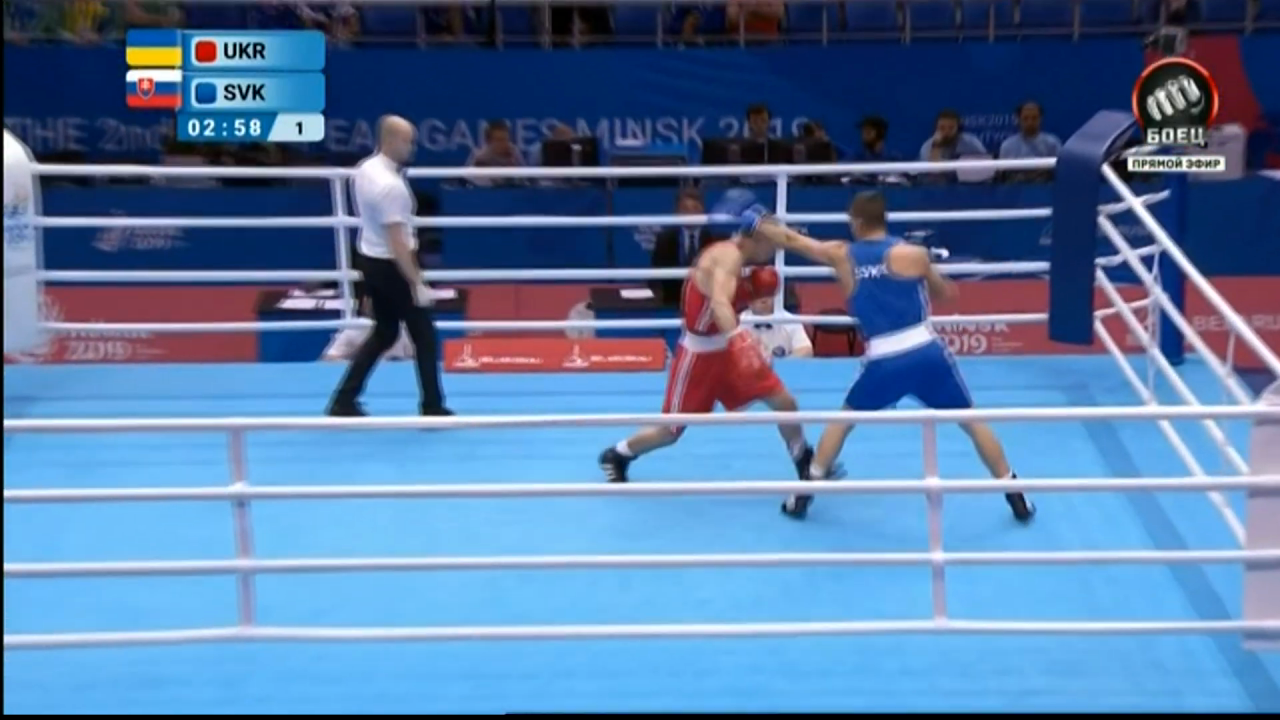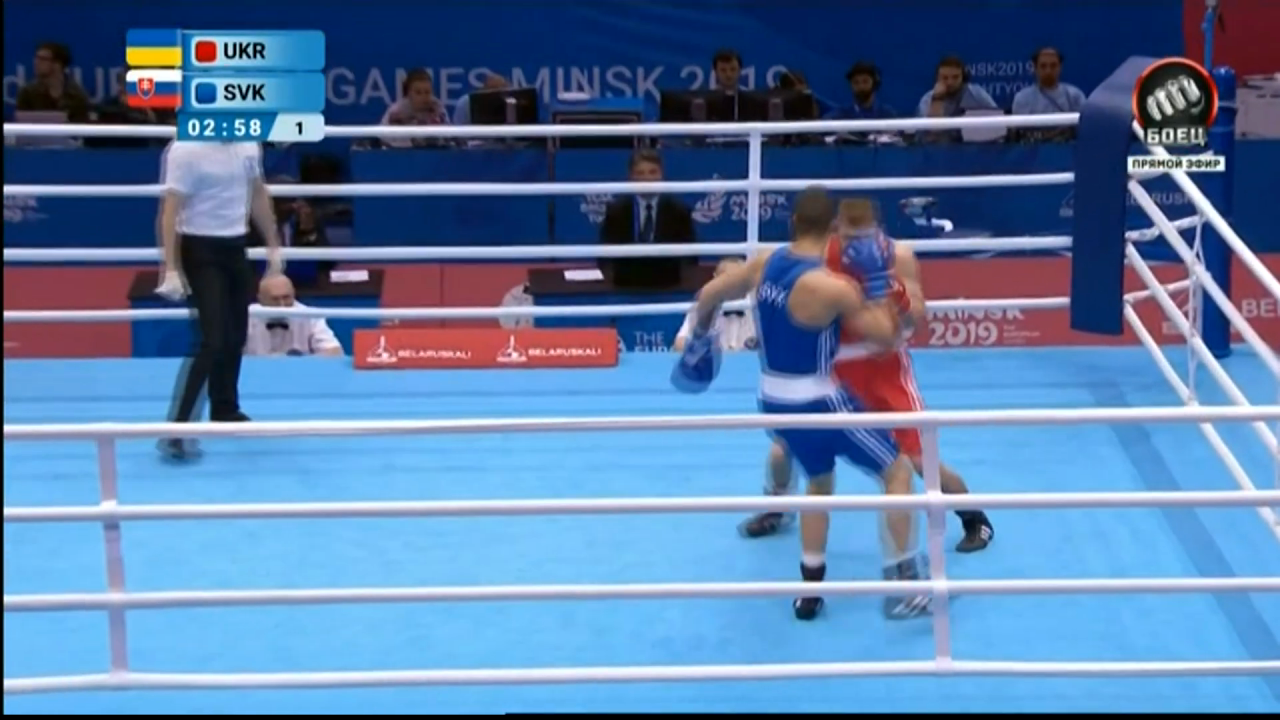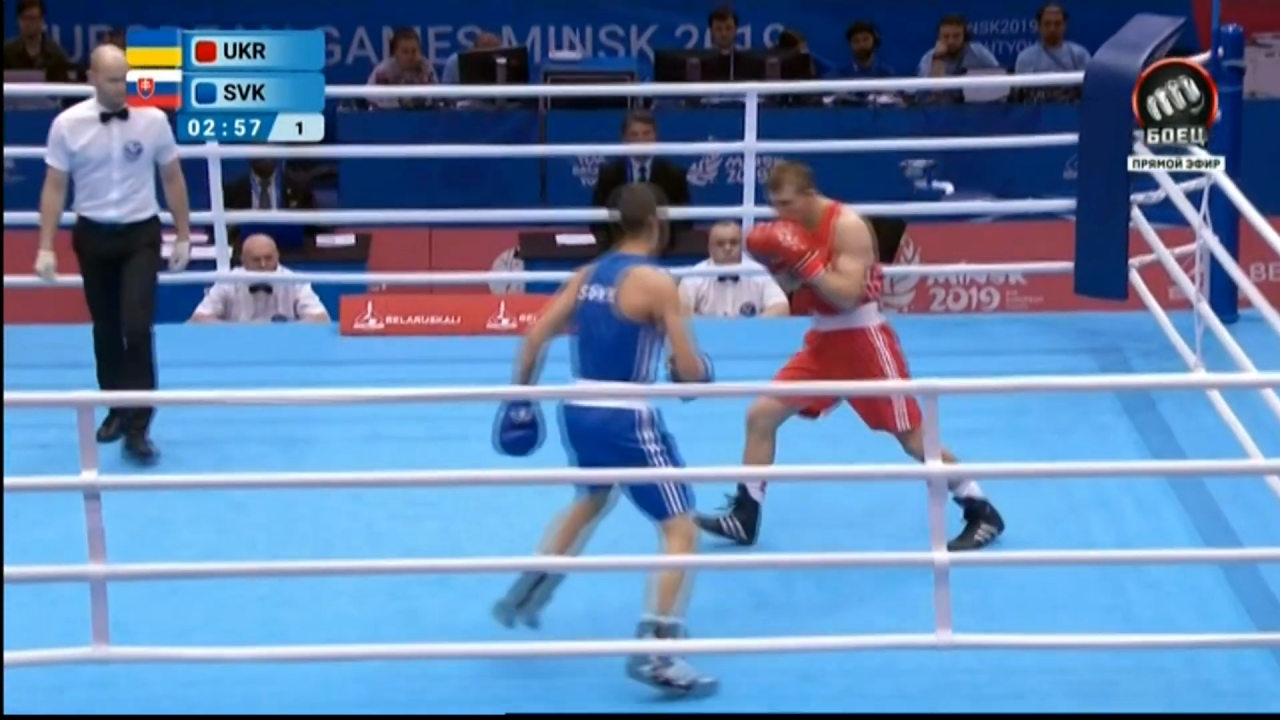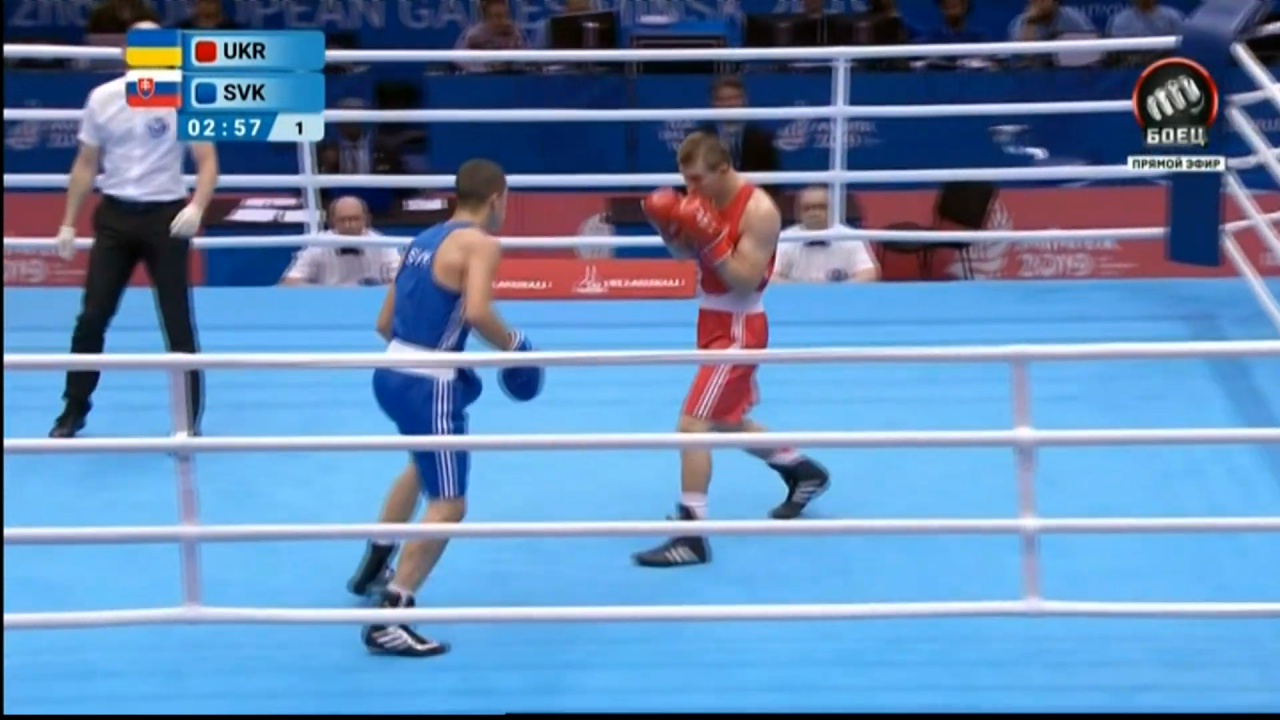
dt=0.5s
person 1, frame 1
left shoulder: (845, 255)
right shoulder: (914, 253)
right elbow: (947, 292)
left hip: (881, 362)
right hip: (922, 355)
left knee: (843, 420)
right knee: (974, 425)
left ankle: (803, 495)
right ankle: (1015, 497)
person 1, frame 2
left shoulder: (766, 263)
right shoulder: (832, 287)
left elbow: (707, 295)
right elbow: (884, 338)
left wrist: (701, 336)
right wrist: (875, 293)
left hip: (774, 402)
right hip: (817, 405)
left knee: (820, 484)
right knee: (898, 472)
left ankle: (810, 590)
right ankle: (901, 580)
person 1, frame 3
left shoulder: (588, 275)
right shoulder: (657, 283)
left elbow: (536, 337)
right elbow: (688, 365)
left wrist: (517, 396)
right wrist: (700, 377)
left hip: (580, 414)
right hip: (626, 418)
left knee: (592, 501)
right knee: (680, 529)
left ankle: (526, 594)
right ankle: (655, 649)
person 1, frame 4
left shoulder: (422, 242)
right shoulder: (480, 243)
left elbow: (384, 323)
right elbow: (476, 312)
right wrist: (517, 348)
left hip: (391, 374)
right hip: (427, 383)
left knee: (424, 464)
right knee: (448, 505)
left ankle: (373, 567)
right ankle: (386, 618)
person 2, frame 1
left shoulder: (733, 253)
right shoulder: (724, 257)
right elbow: (720, 302)
left wrist: (749, 288)
right wrist: (738, 342)
left hip: (725, 343)
right hip: (701, 354)
left knee: (785, 404)
right knee: (670, 431)
left ankle: (806, 464)
right ankle: (616, 456)
person 2, frame 2
left shoulder: (898, 255)
left elbow: (916, 320)
left wrist: (894, 293)
left hip: (883, 365)
right hip: (836, 364)
left knee: (921, 461)
right knee: (782, 452)
left ankle: (974, 519)
right ankle: (776, 507)
person 2, frame 3
left shoulder: (848, 227)
right shoulder: (793, 222)
left elbow: (848, 296)
left wrist: (802, 258)
right wrist: (770, 258)
left hip: (864, 341)
right hip: (823, 339)
left knee: (915, 441)
right knee: (761, 414)
left ankle: (982, 513)
right ankle: (743, 516)
person 2, frame 4
left shoulder: (758, 210)
right shoulder: (702, 197)
left elbow: (744, 281)
right elbow: (683, 251)
left wrist: (711, 238)
right wrist: (668, 224)
left hip: (739, 329)
right hip: (714, 319)
left knee: (692, 426)
right knee: (729, 422)
left ankle: (693, 536)
right ankle: (806, 474)
person 3, frame 1
left shoulder: (367, 168)
right shoulder: (388, 183)
right elbow: (397, 241)
right wrist: (417, 282)
left hip: (373, 259)
right hip: (389, 264)
left knee: (384, 333)
right knee: (423, 334)
left ankle: (345, 400)
right ankle: (433, 408)
person 3, frame 2
left shoulder: (247, 142)
right shoulder: (188, 149)
left elbow: (258, 194)
right elbow: (170, 211)
left wrist: (273, 244)
right wrist: (171, 268)
left hip: (235, 247)
right hip: (201, 250)
left knee: (234, 338)
right knee: (213, 341)
left ankle: (225, 411)
right ankle: (180, 426)
person 3, frame 3
left shoulder: (154, 121)
right shoulder: (67, 124)
left elbow: (172, 180)
right elbow: (54, 187)
left wrist: (183, 237)
right wrist: (46, 247)
left hip: (140, 234)
right hip: (92, 236)
left knee: (137, 329)
right knee: (106, 331)
left ankle: (136, 428)
right ankle: (120, 410)
person 3, frame 4
right shoulder: (101, 99)
left elbow: (207, 163)
right elbow: (86, 164)
left wrist: (197, 208)
right wrist: (69, 223)
left hip: (166, 218)
right hip: (114, 216)
left knee: (176, 322)
right knee: (92, 317)
left ankle: (189, 419)
right ankle: (76, 406)
